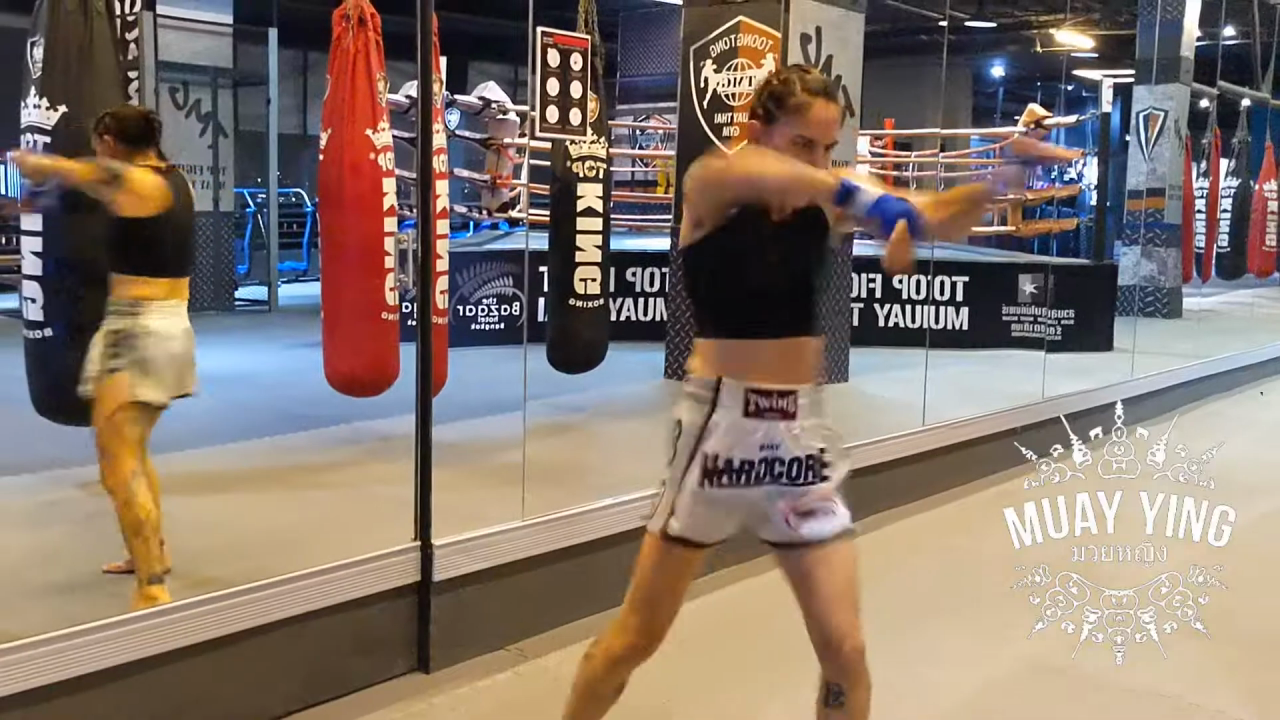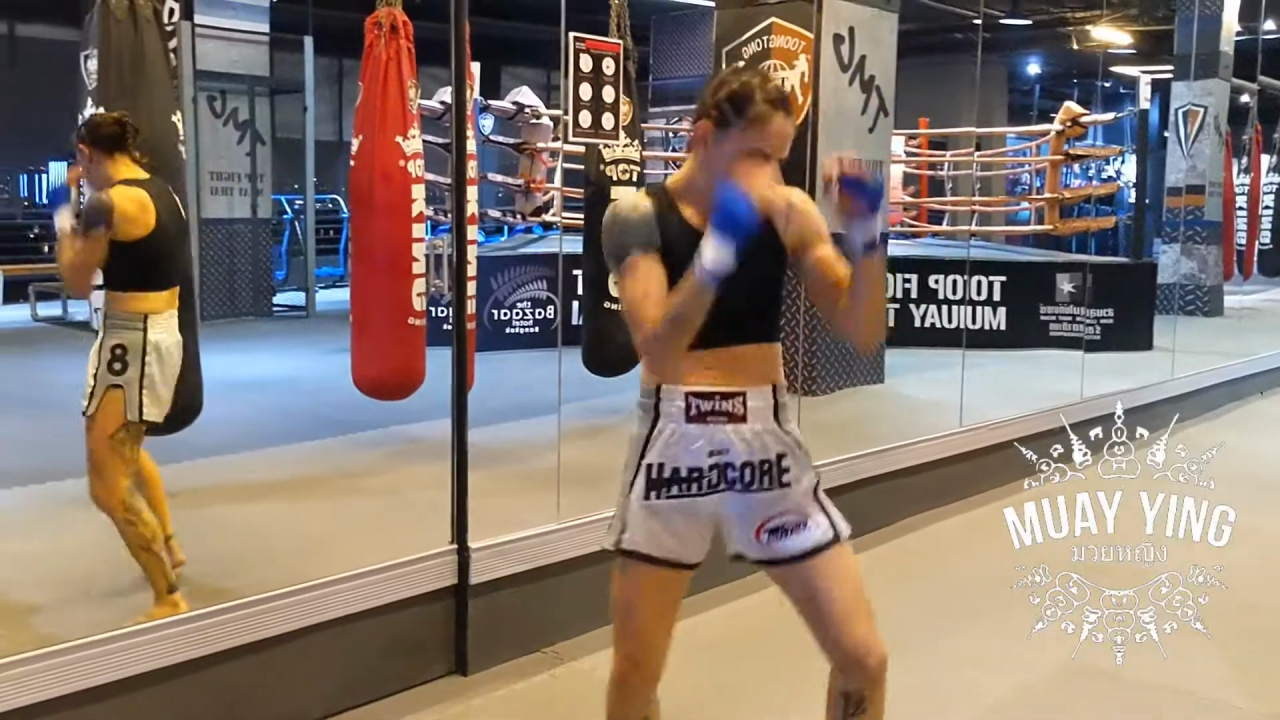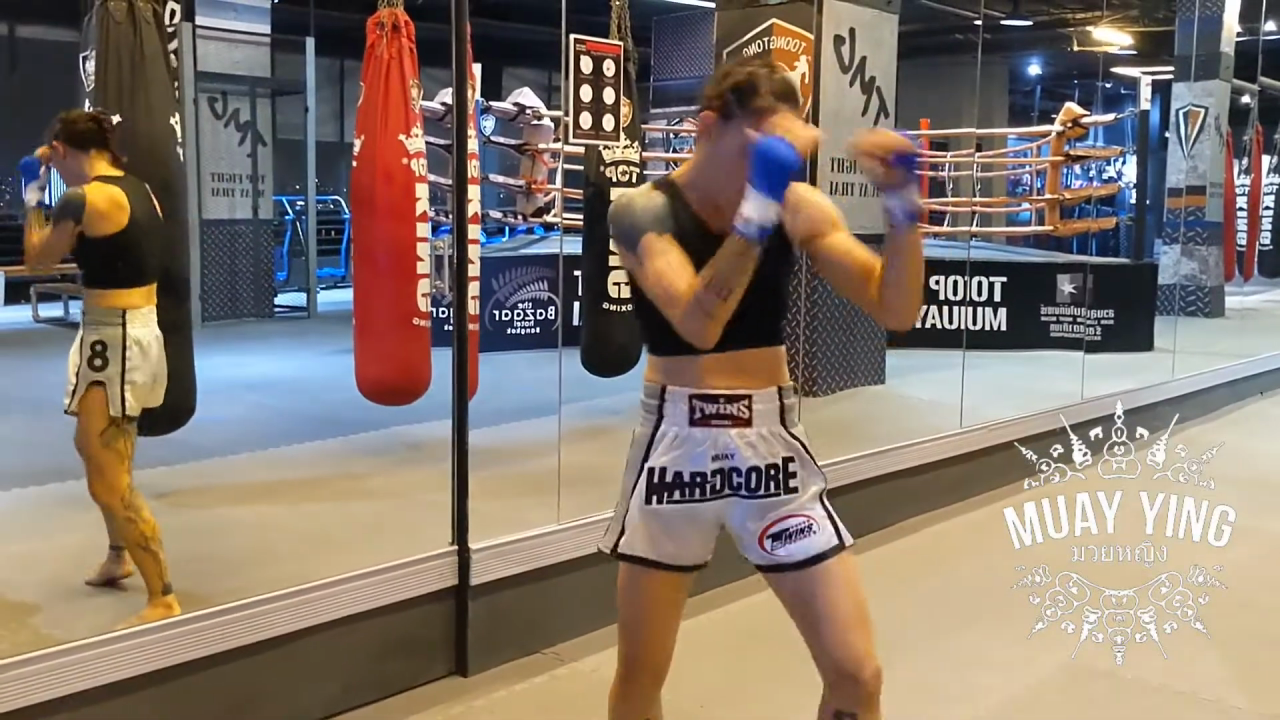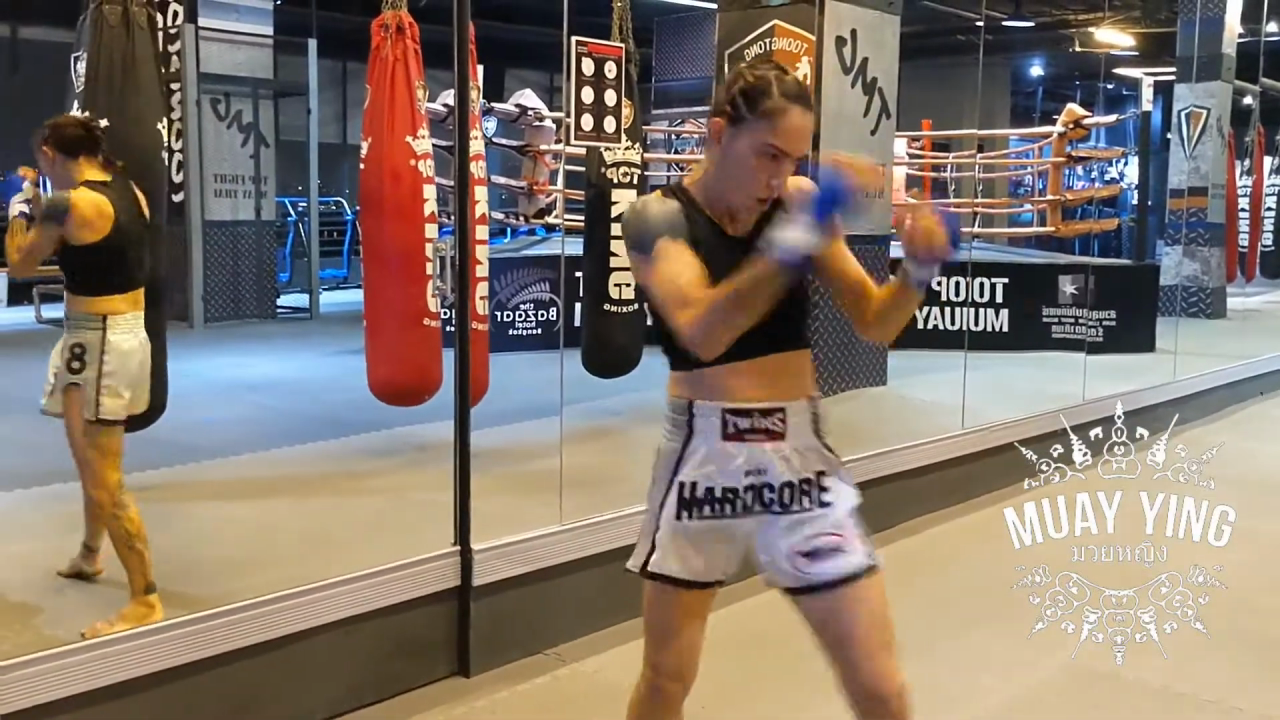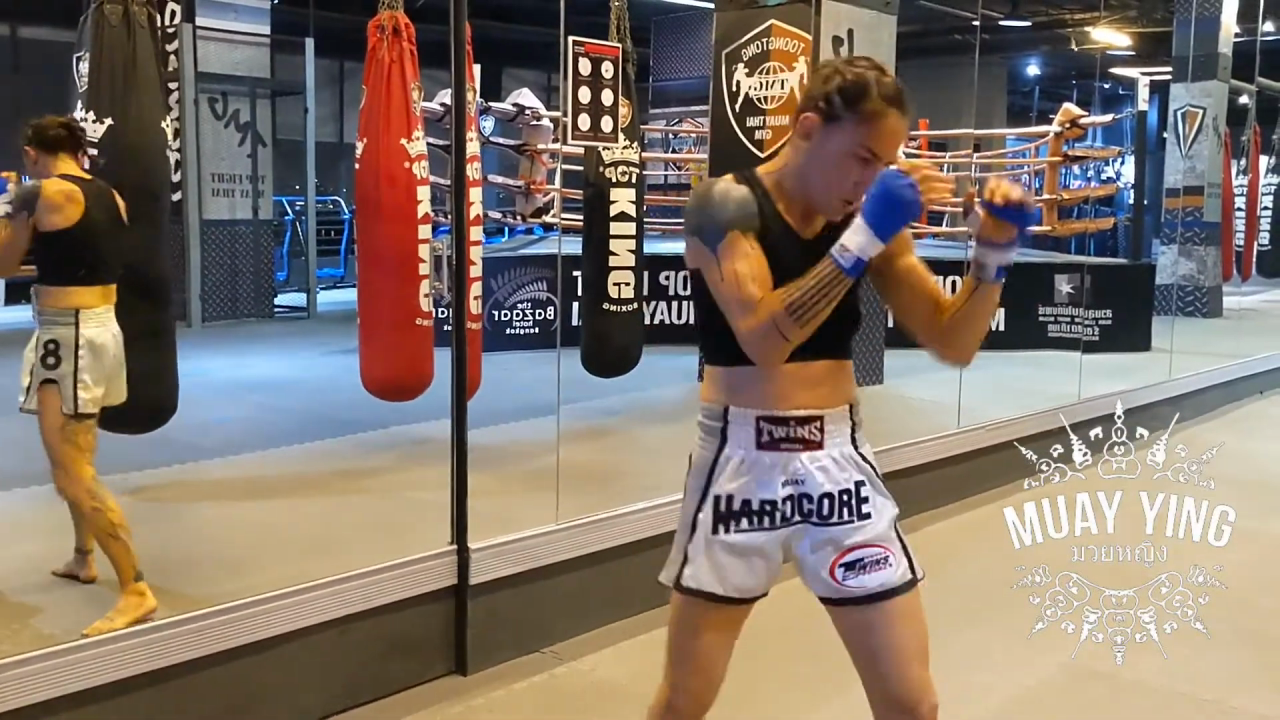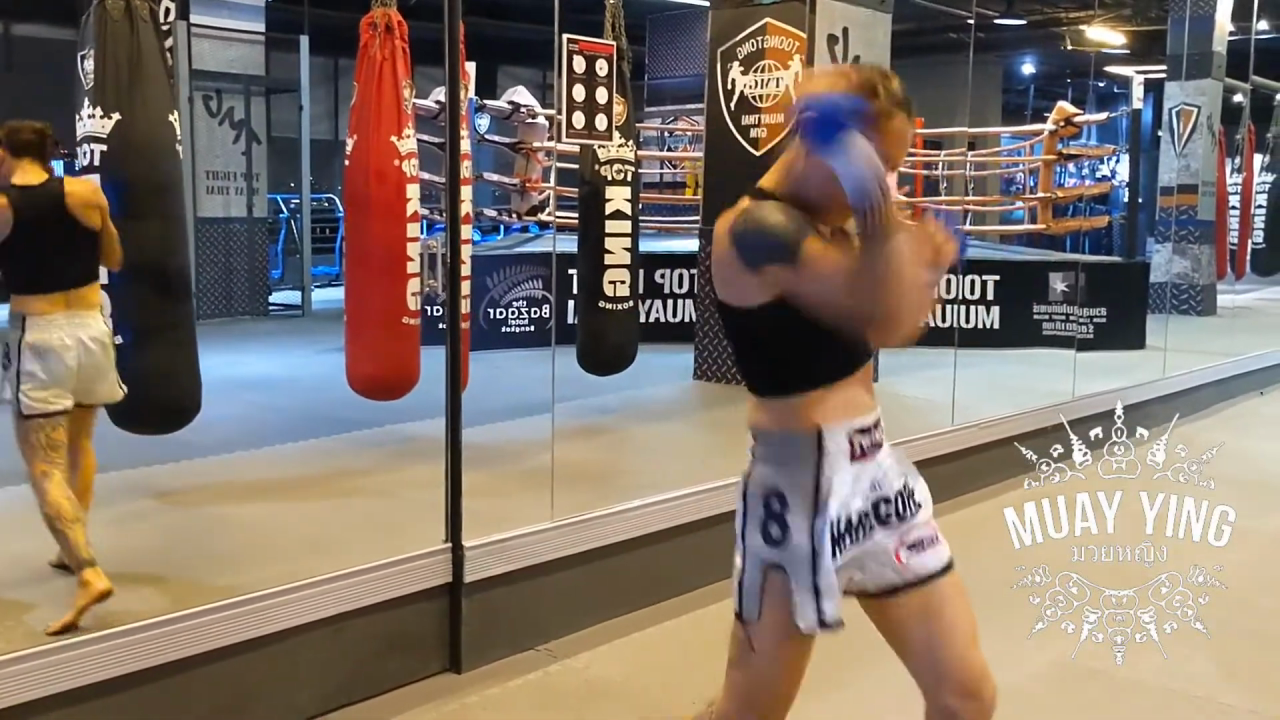
dt=0.7s
person 1, frame 1
left shoulder: (825, 194)
right shoulder: (712, 185)
left elbow: (931, 220)
right elbow: (750, 174)
left wrist: (994, 177)
right wrist: (867, 199)
left hip: (799, 439)
right hip: (719, 434)
left knee: (845, 650)
right knee: (637, 637)
person 1, frame 2
left shoulder: (786, 211)
right shoulder: (636, 216)
left elbow: (864, 331)
right elbow: (656, 343)
left wrist: (864, 229)
right wrist: (721, 245)
left hip: (766, 443)
right hip: (673, 446)
left knee: (863, 659)
person 1, frame 3
left shoulder: (799, 207)
right shoulder: (643, 209)
left elbow: (896, 310)
right elbow: (698, 324)
left wrist: (901, 202)
right wrist: (758, 205)
left hip: (770, 443)
right hip: (676, 445)
person 1, frame 4
left shoulder: (799, 202)
right shoulder: (661, 216)
left elbow: (878, 325)
right elbow: (704, 334)
left wrist: (920, 270)
right wrist: (800, 232)
left hip: (798, 457)
right hip: (702, 460)
person 1, frame 5
left shoulder: (872, 213)
right shoulder: (724, 204)
left elbow: (954, 346)
right elbow: (764, 341)
left wrist: (994, 251)
right wrist: (863, 238)
left hip: (837, 465)
right hip: (738, 465)
person 1, frame 6
left shoulder: (832, 211)
right shoulder: (760, 230)
left elbow: (888, 312)
right elbow: (899, 317)
right wrist: (848, 155)
left hip: (873, 472)
right hip: (802, 485)
person 2, frame 1
left shoulder: (125, 180)
right shoulder: (171, 178)
left elbow: (56, 170)
left wrist: (29, 161)
left hip: (137, 332)
right hip: (169, 328)
left knee: (118, 470)
right knee: (128, 452)
left ankle: (153, 591)
right ankle: (151, 555)
person 2, frame 2
left shoulder: (109, 203)
right shoulder: (163, 193)
left elbow: (76, 282)
left wrist: (65, 222)
left hip: (132, 344)
right hip: (163, 335)
left knee: (110, 488)
right knee: (129, 455)
left ankle: (170, 600)
right ankle: (167, 550)
person 2, frame 3
left shoulder: (83, 199)
right shoulder: (139, 190)
left elbow: (37, 259)
left wrist: (32, 192)
left hip: (112, 341)
right hip: (141, 333)
left knee: (110, 485)
right knee: (90, 446)
left ankle: (163, 601)
right ankle: (119, 557)
person 2, frame 4
left shoulder: (69, 205)
right shoulder: (128, 192)
left hip: (95, 348)
right hip: (121, 337)
left knee: (103, 482)
right knee: (89, 454)
left ankle: (145, 601)
right ankle: (89, 553)
person 2, frame 5
right shoulder: (110, 195)
left hip: (67, 339)
right hip: (102, 331)
left knee: (75, 478)
right knee: (71, 455)
left ankle: (135, 592)
right ankle: (83, 558)
person 2, frame 6
right shoulder: (87, 192)
right elbow: (113, 261)
right hip: (91, 332)
left knee: (45, 472)
right knee: (76, 446)
left ankle: (89, 576)
right ankle: (74, 550)
